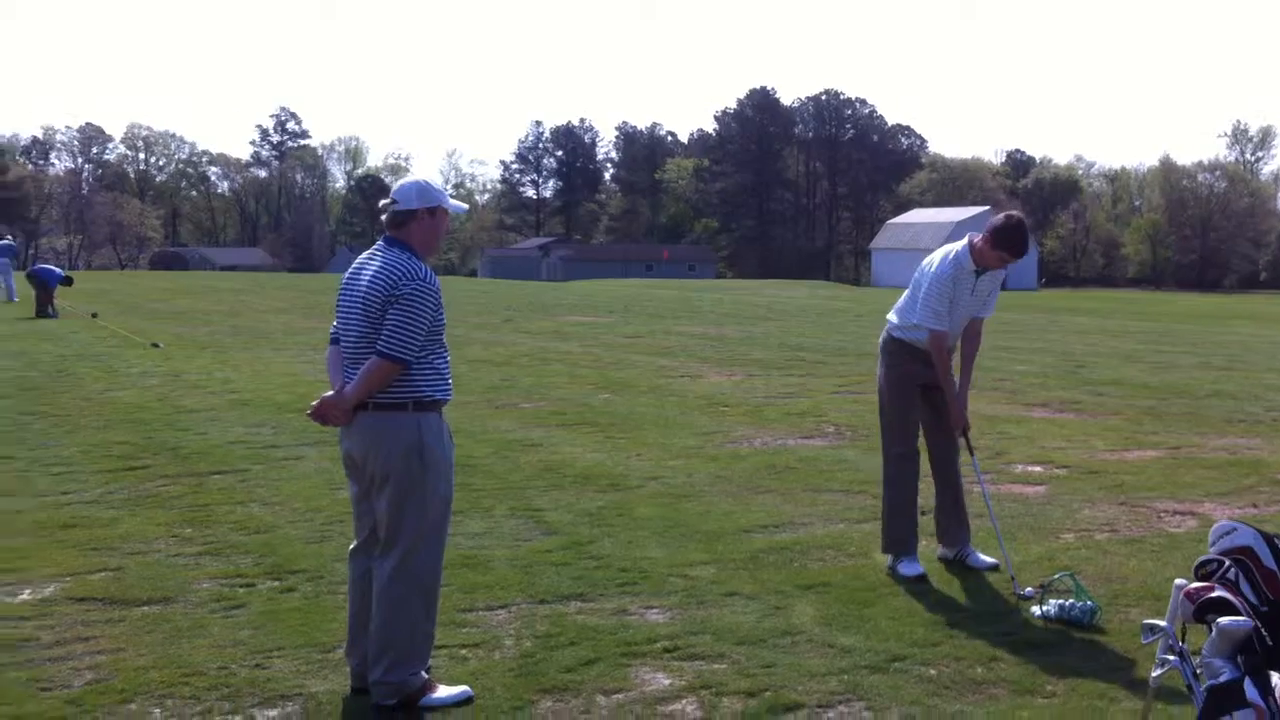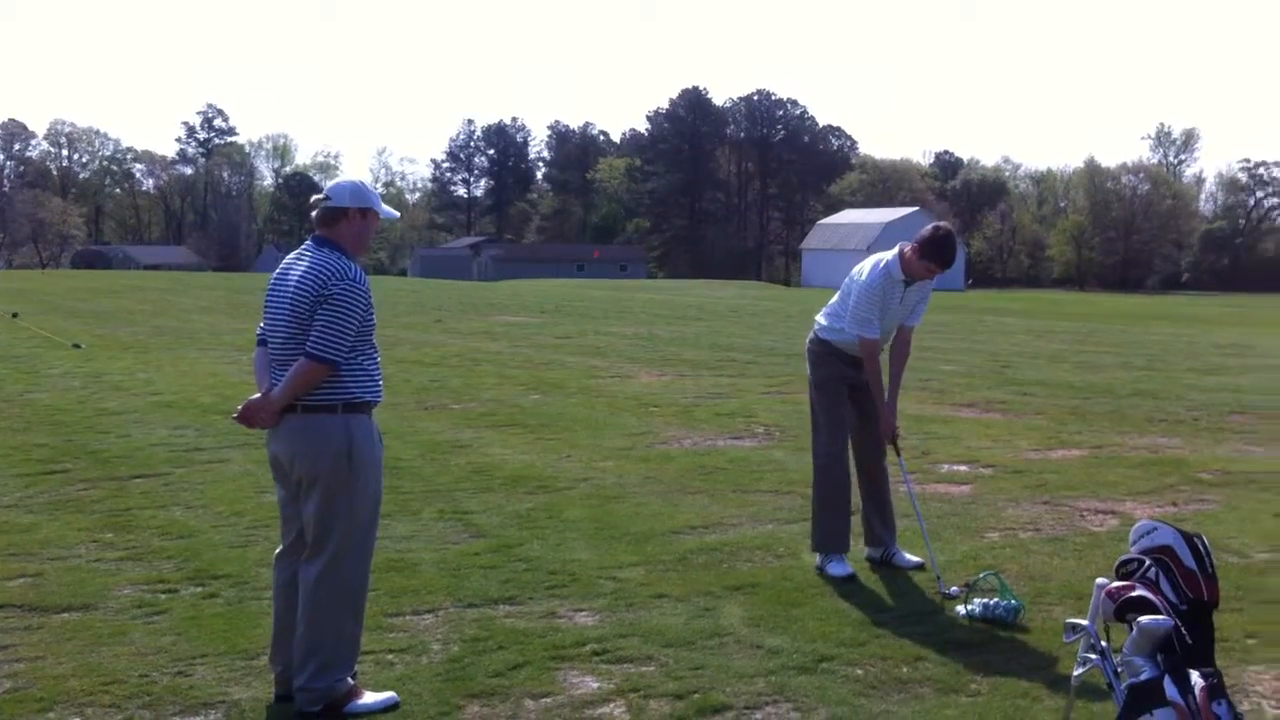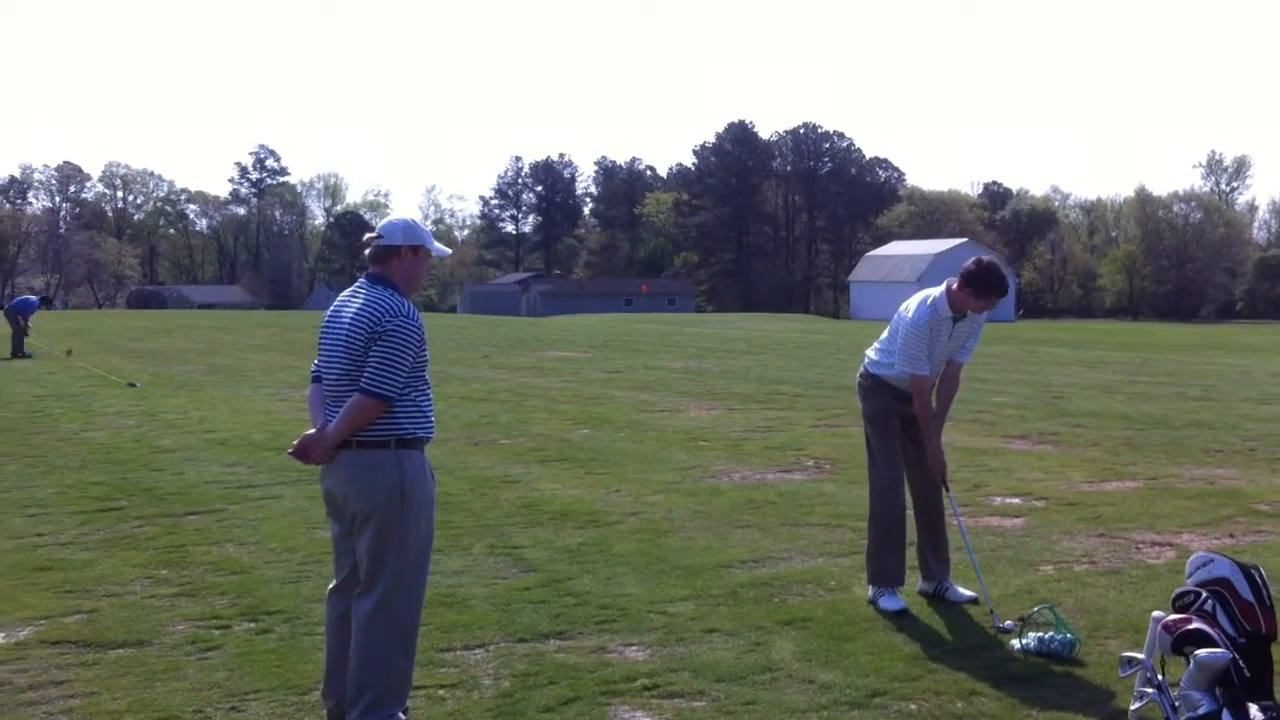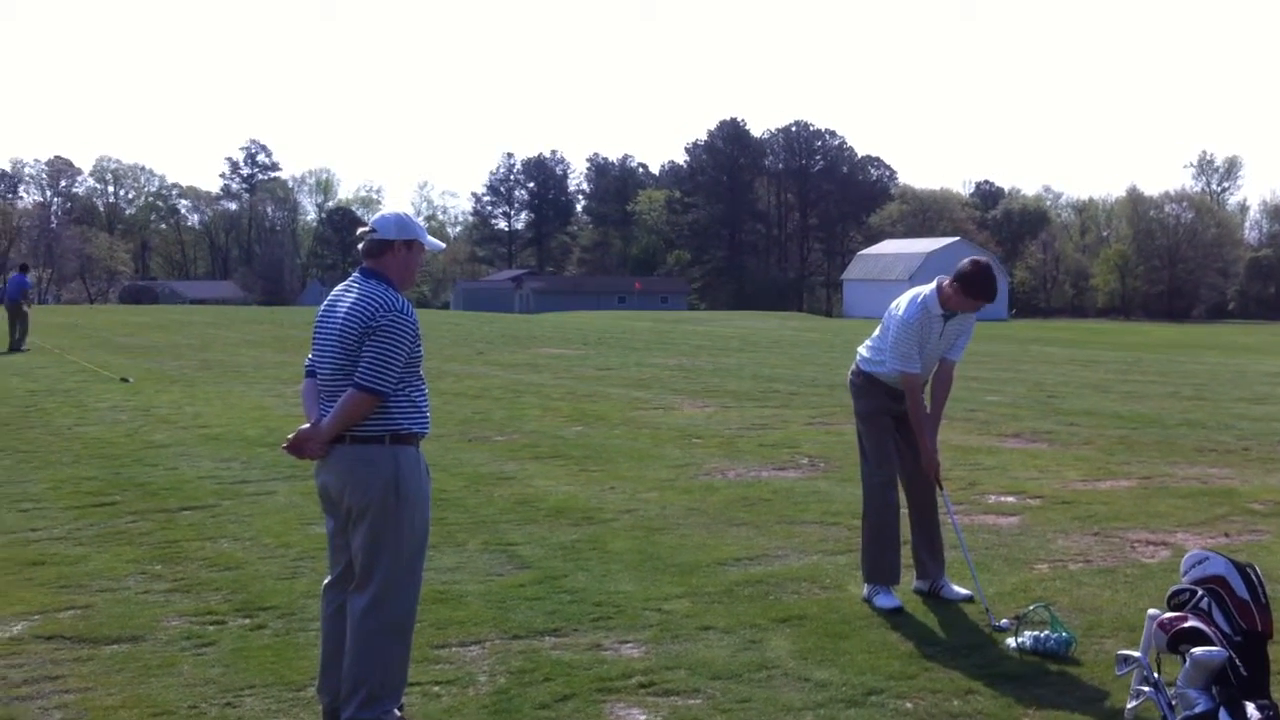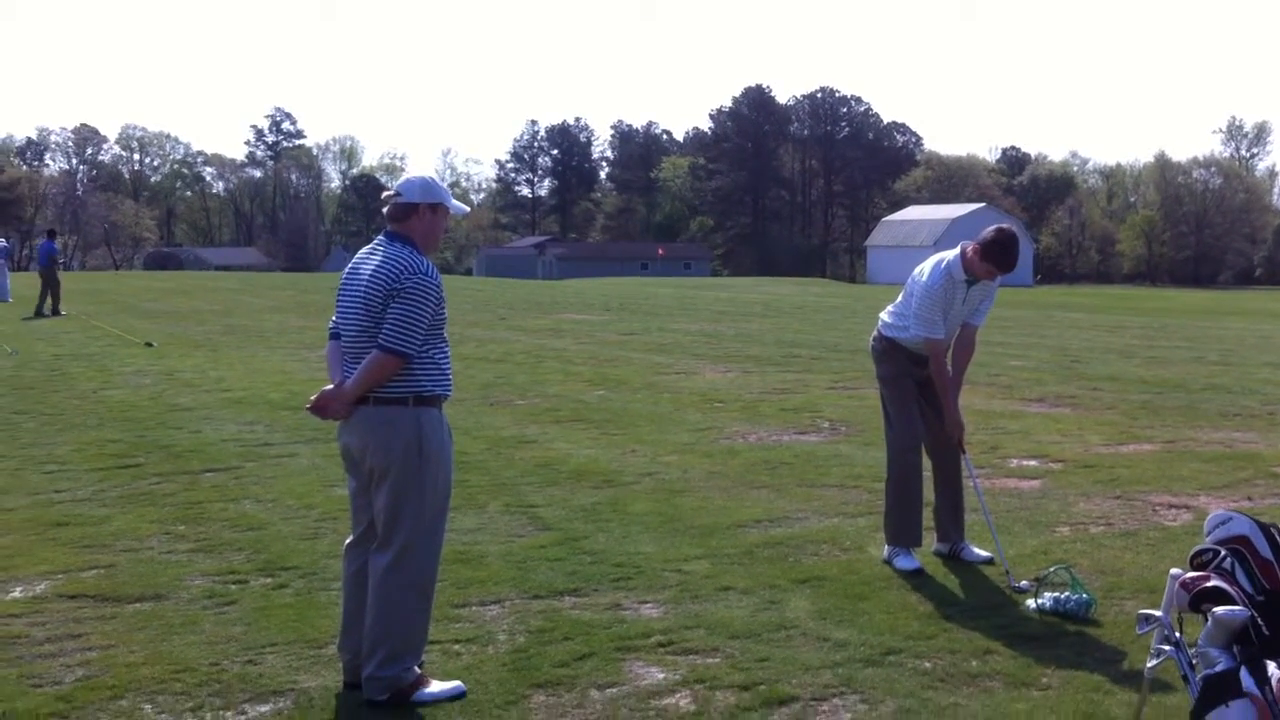
dt=0.5s
person 1, frame 1
left shoulder: (359, 267)
right shoulder: (415, 277)
left elbow: (338, 343)
right elbow: (390, 359)
left wrist: (340, 398)
right wrist: (343, 401)
left hip: (362, 428)
right hip: (407, 429)
left knee: (371, 549)
right knee: (409, 556)
left ankle: (367, 667)
right ankle: (398, 680)
person 1, frame 2
left shoulder: (288, 267)
right shoulder: (346, 277)
left elbow: (266, 343)
right elbow: (320, 360)
left wrist: (268, 400)
right wrist: (271, 403)
left hip: (290, 430)
right hip: (337, 432)
left knee: (297, 553)
right knee: (336, 560)
left ankle: (291, 674)
person 1, frame 3
left shoulder: (341, 305)
right shoulder: (399, 315)
left elbow: (320, 380)
right elbow: (374, 397)
left wrist: (322, 436)
right wrist: (327, 440)
left hip: (343, 466)
right hip: (389, 466)
left knee: (350, 587)
right knee: (389, 595)
person 1, frame 4
left shoulder: (335, 299)
right shoulder: (394, 309)
left elbow: (314, 375)
right elbow: (368, 391)
left wrist: (316, 428)
right wrist: (320, 435)
left hip: (338, 462)
right hip: (385, 462)
left knee: (344, 584)
right knee: (384, 592)
person 1, frame 5
left shoulder: (360, 262)
right shoulder: (418, 272)
left elbow: (338, 337)
right elbow: (392, 354)
left wrist: (340, 392)
right wrist: (344, 396)
left hip: (361, 422)
right hip: (407, 424)
left knee: (367, 544)
right knee: (405, 553)
left ankle: (359, 662)
right ankle: (391, 677)
person 2, frame 1
left shoulder: (995, 272)
right shoulder: (942, 269)
left elbow: (972, 331)
right elbow: (937, 342)
left wrist: (963, 393)
right wrist: (952, 403)
left hip: (936, 355)
right hip: (903, 352)
left knee: (946, 451)
right knee: (902, 452)
left ankle: (954, 543)
right ankle: (901, 551)
person 2, frame 2
left shoulder: (924, 281)
right shoulder: (872, 278)
left elbow: (902, 340)
right elbow: (870, 351)
left wrist: (892, 402)
right wrist: (882, 411)
left hip: (862, 358)
right hip: (830, 354)
left knee: (873, 451)
right knee: (832, 451)
left ankle: (881, 543)
right ankle: (829, 551)
person 2, frame 3
left shoulder: (975, 317)
right shoulder: (919, 315)
left elbow: (950, 377)
right elbow: (920, 389)
left wrist: (936, 438)
right wrist: (932, 447)
left hip: (916, 392)
right hip: (882, 389)
left knee: (929, 485)
right knee: (888, 484)
left ankle: (935, 577)
right ankle: (882, 584)
person 2, frame 4
left shoulder: (965, 315)
right shoulder: (910, 313)
left elbow: (943, 375)
right elbow: (911, 388)
left wrist: (932, 437)
right wrist: (925, 446)
left hip: (907, 390)
right hip: (873, 387)
left knee: (922, 482)
right knee: (882, 482)
left ankle: (930, 576)
right ankle: (877, 582)
person 2, frame 5
left shoulder: (988, 281)
right shoulder: (934, 279)
left elbow: (965, 340)
right elbow: (937, 354)
left wrist: (953, 400)
right wrist: (950, 411)
left hip: (930, 355)
right hip: (895, 352)
left knee: (947, 445)
right knee: (906, 445)
left ankle: (950, 538)
right ankle: (898, 544)
